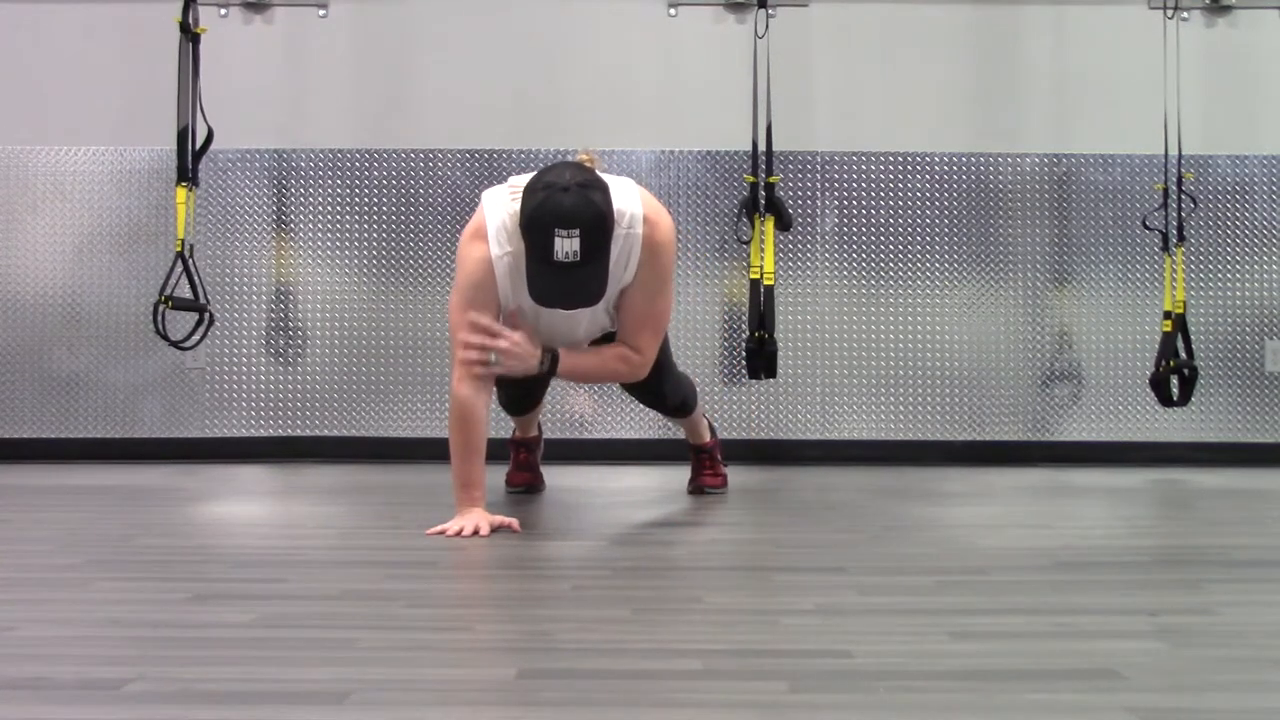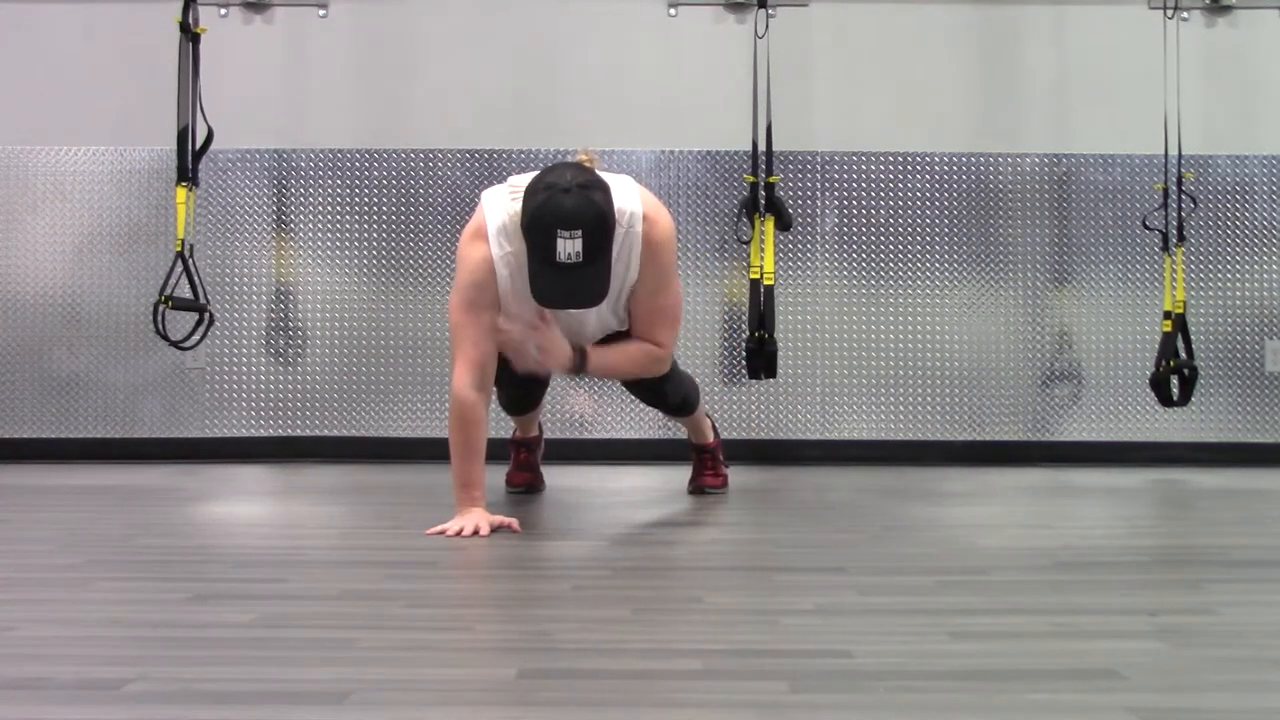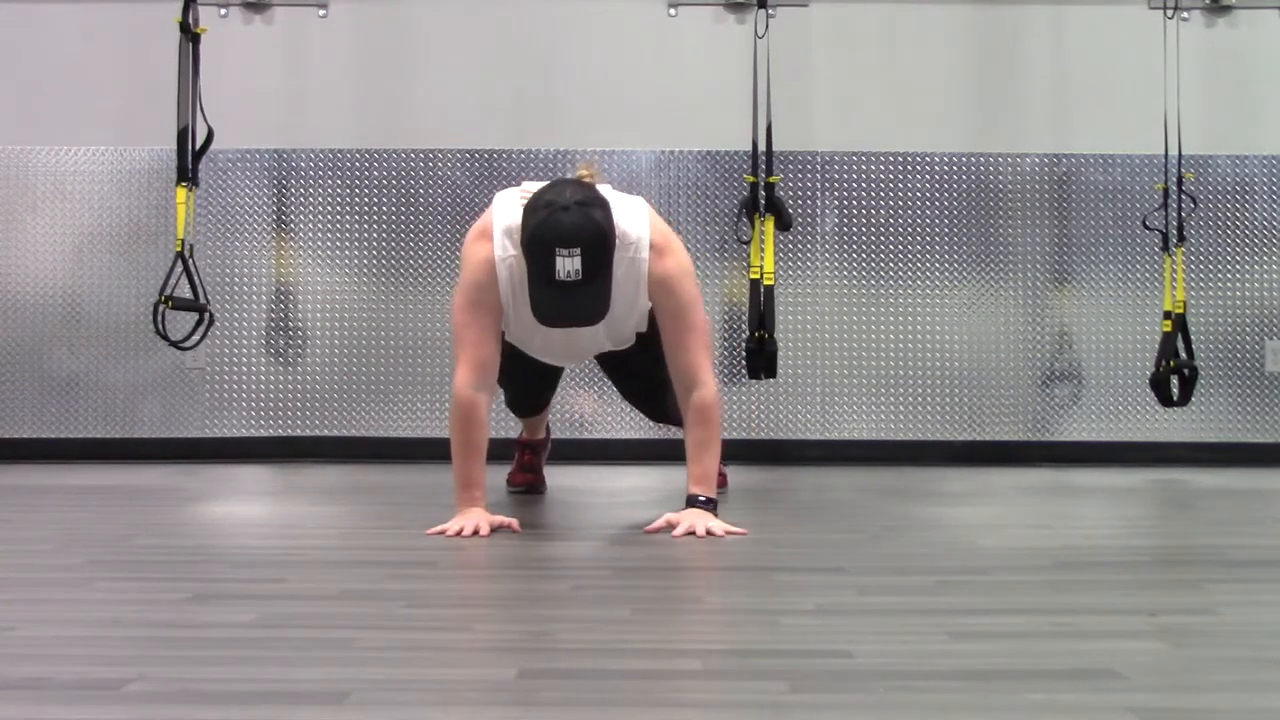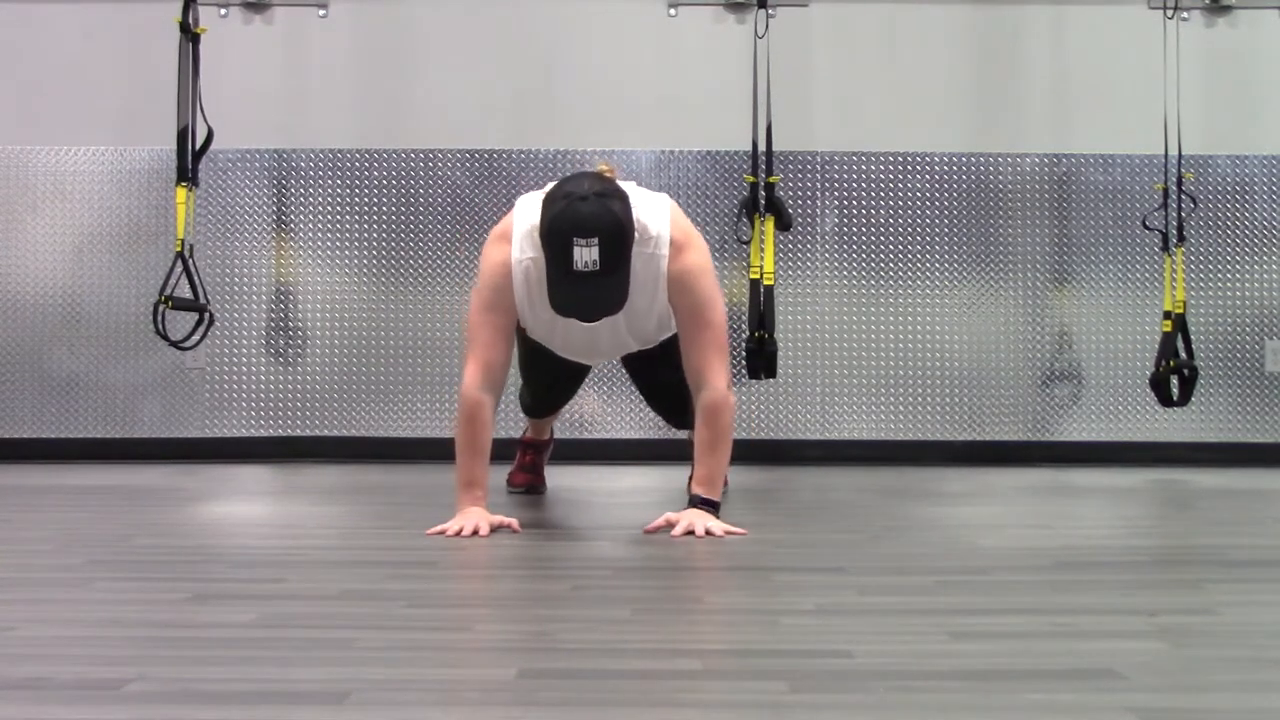
dt=0.4s
person 1, frame 1
left shoulder: (650, 226)
right shoulder: (485, 238)
left elbow: (636, 358)
right elbow: (470, 378)
left wrist: (543, 359)
right wrist: (470, 505)
left knee: (656, 384)
right knee: (515, 383)
left ankle: (702, 438)
right ankle: (525, 439)
person 1, frame 2
left shoulder: (649, 224)
right shoulder: (485, 237)
left elbow: (657, 353)
right elbow: (469, 380)
left wrist: (573, 358)
right wrist: (470, 505)
left knee: (660, 385)
right knee: (515, 386)
left ankle: (706, 439)
right ankle: (526, 440)
person 1, frame 3
left shoulder: (656, 249)
right shoulder: (489, 244)
left elbow: (697, 384)
right elbow: (472, 384)
left wrist: (700, 501)
right wrist: (470, 505)
left knee: (660, 399)
right knee: (523, 394)
left ankle: (707, 448)
right ankle: (532, 440)
person 1, frame 4
left shoulder: (677, 245)
right shoulder: (509, 245)
left elbow: (713, 385)
right elbow: (480, 383)
left wrist: (704, 503)
right wrist: (471, 504)
left knee: (682, 407)
left ankle: (707, 449)
right ankle: (534, 442)
